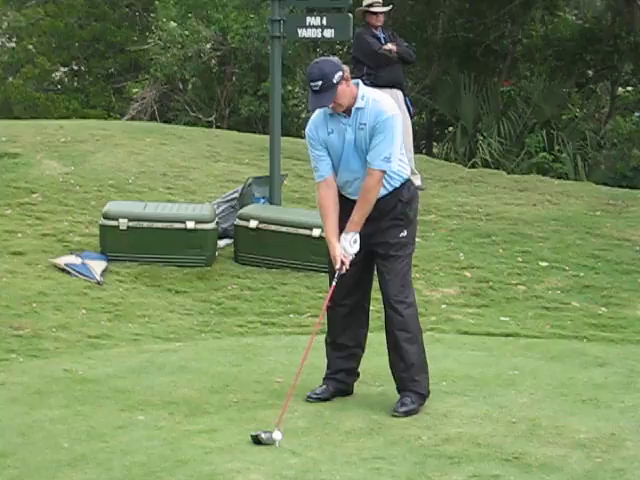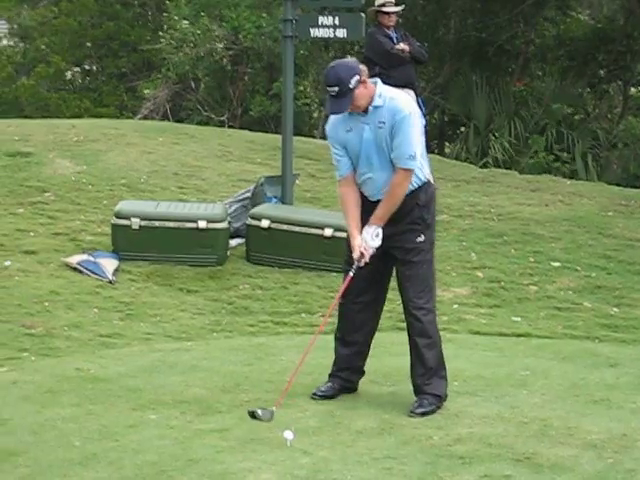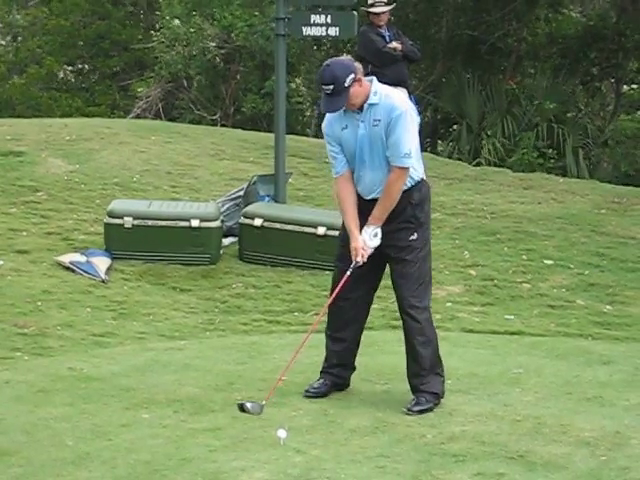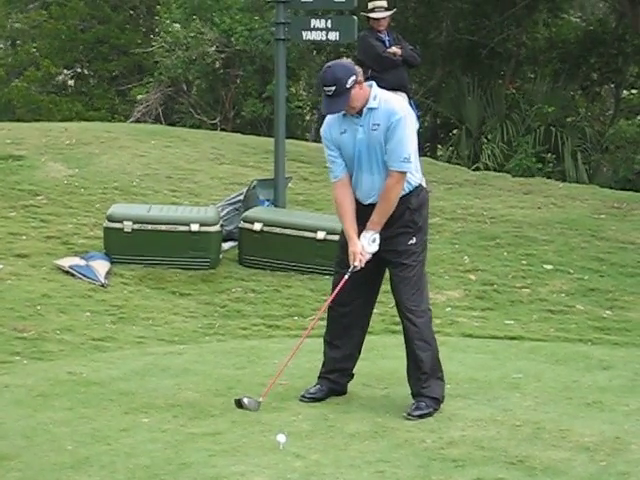
dt=0.5s
person 1, frame 1
left shoulder: (383, 110)
right shoulder: (317, 125)
left elbow: (375, 177)
right elbow: (326, 185)
left wrist: (352, 232)
right wrist: (333, 241)
left hip: (392, 205)
right hip: (349, 205)
left knee: (397, 296)
right knee: (343, 298)
left ankle: (413, 386)
right ankle: (340, 376)
person 1, frame 2
left shoulder: (401, 109)
right shoulder: (337, 124)
left elbow: (404, 174)
right elbow: (347, 182)
left wrist: (376, 226)
right wrist: (355, 235)
left hip: (410, 206)
right hip: (369, 204)
left knee: (417, 300)
right knee: (355, 297)
left ankle: (431, 387)
right ankle: (345, 375)
person 1, frame 3
left shoulder: (397, 107)
right shoulder: (332, 122)
left elbow: (399, 172)
right elbow: (343, 179)
left wrist: (375, 225)
right wrist: (355, 233)
left hip: (404, 205)
right hip: (361, 205)
left knee: (412, 299)
right knee: (346, 292)
left ankle: (428, 385)
right ankle: (336, 371)
person 1, frame 4
left shoulder: (396, 112)
right shoulder: (331, 125)
left elbow: (397, 177)
right elbow: (341, 184)
left wrist: (373, 231)
right wrist: (353, 238)
left hip: (402, 210)
right hip: (359, 211)
left knee: (411, 302)
right knee: (345, 299)
left ankle: (428, 390)
right ankle: (334, 376)
person 2, frame 1
left shoulder: (390, 34)
right shoulder: (361, 35)
left elbow: (411, 55)
right elbow: (377, 56)
left wrist: (395, 49)
right wrist: (397, 55)
left hip: (396, 91)
left knee: (405, 133)
left ankle: (411, 176)
person 2, frame 2
left shoulder: (402, 34)
right shoulder: (373, 34)
left elbow: (423, 55)
right elbow: (390, 57)
left wrist: (408, 49)
right wrist: (409, 56)
left hip: (408, 90)
person 2, frame 3
left shoulder: (395, 32)
right shoulder: (366, 32)
left elbow: (416, 53)
right elbow: (382, 55)
left wrist: (400, 48)
right wrist: (402, 55)
left hip: (400, 87)
person 2, frame 4
left shoulder: (396, 38)
right shoulder: (365, 38)
left elbow: (416, 59)
right elbow: (383, 59)
left wrist: (400, 53)
right wrist: (400, 58)
left hip: (400, 93)
